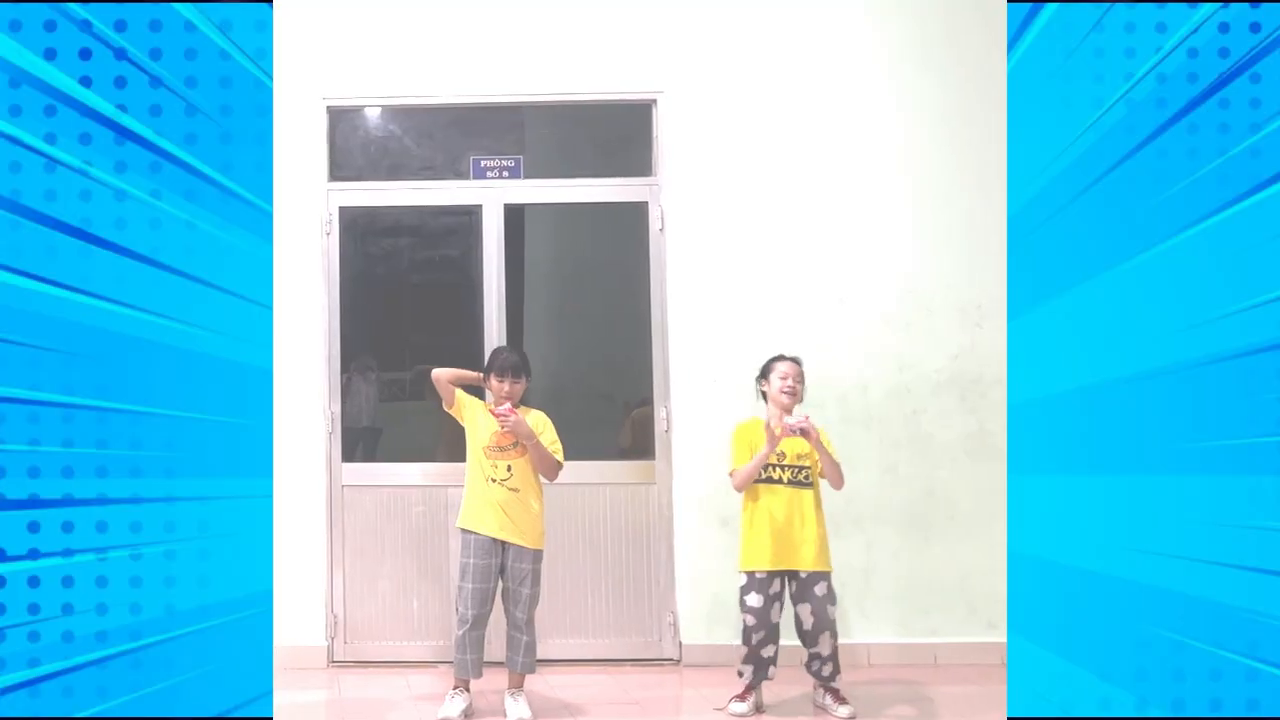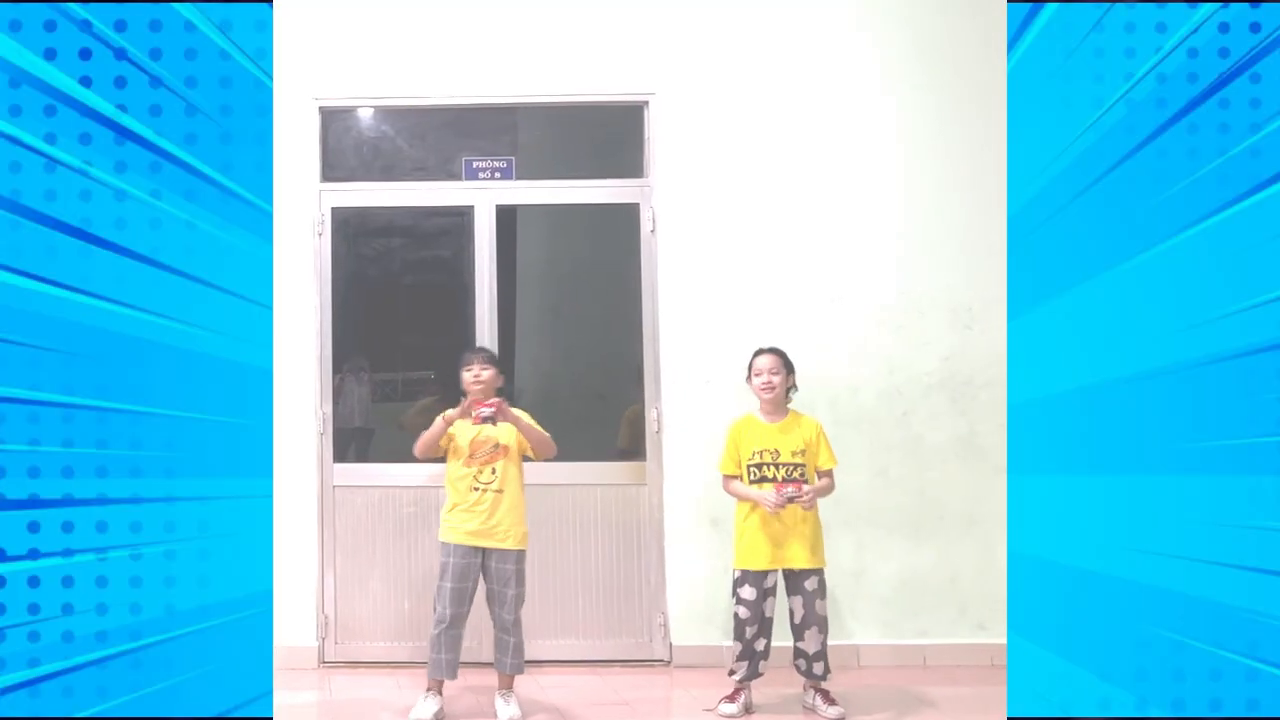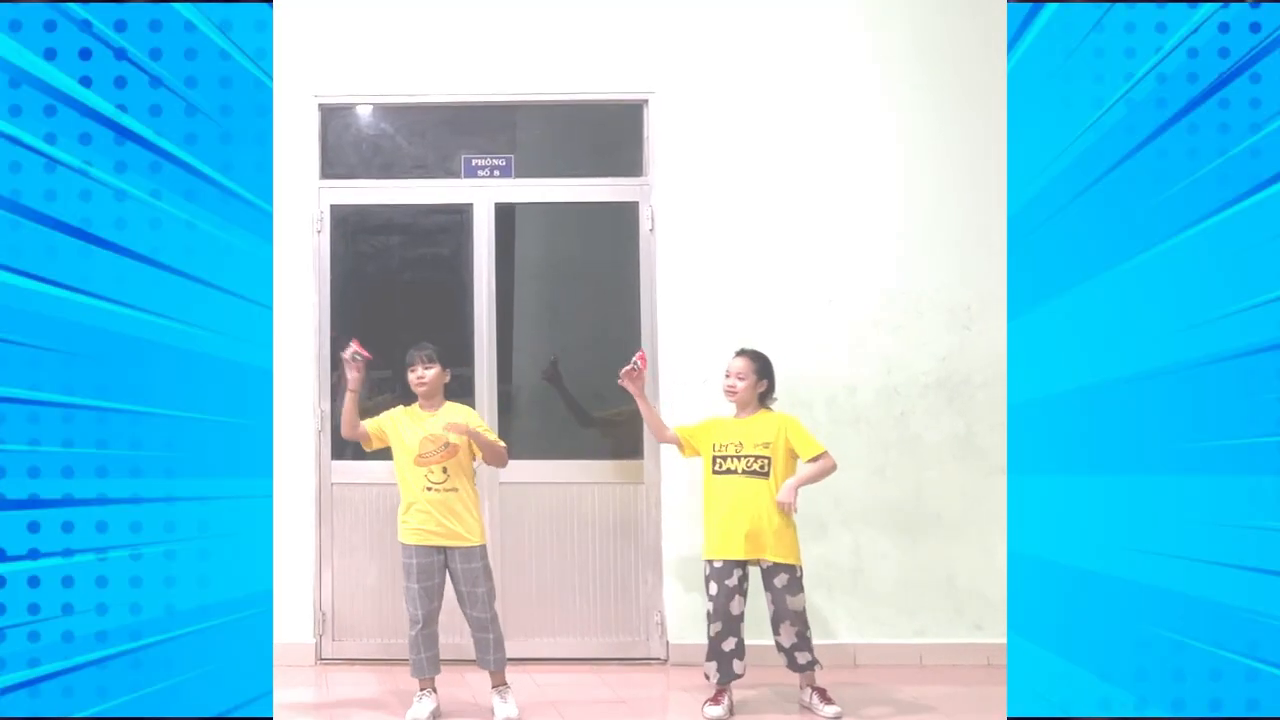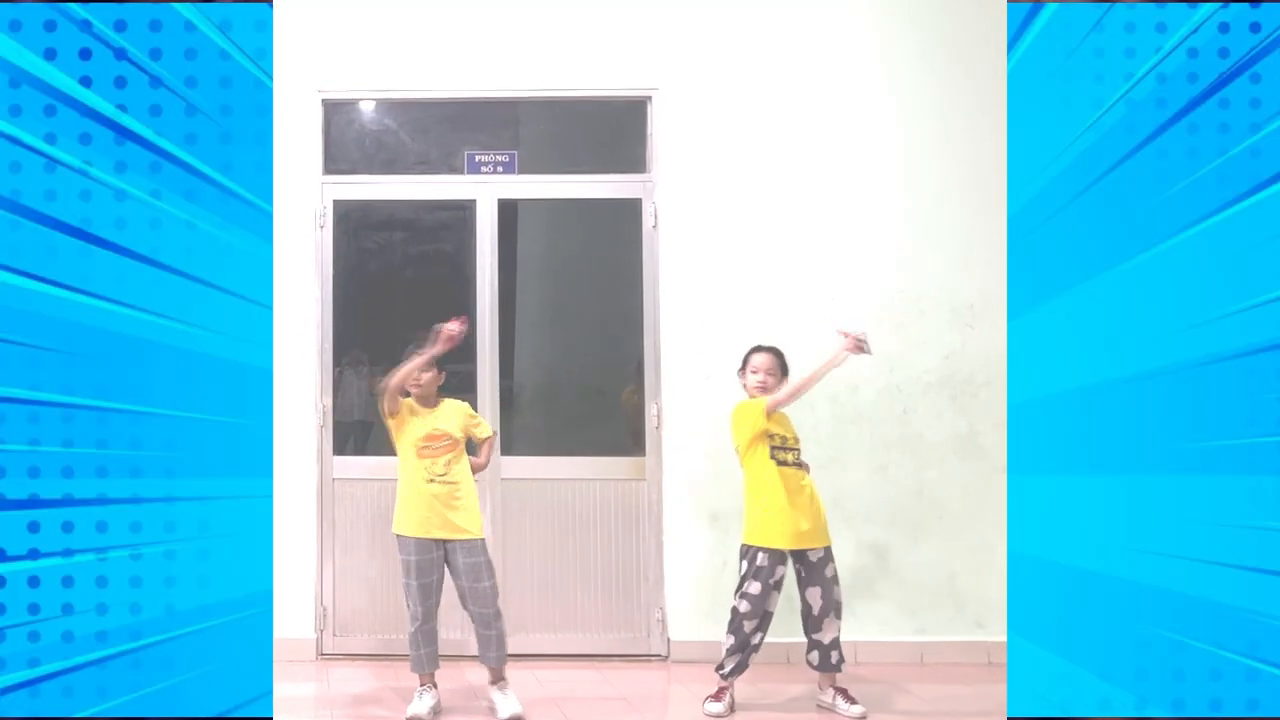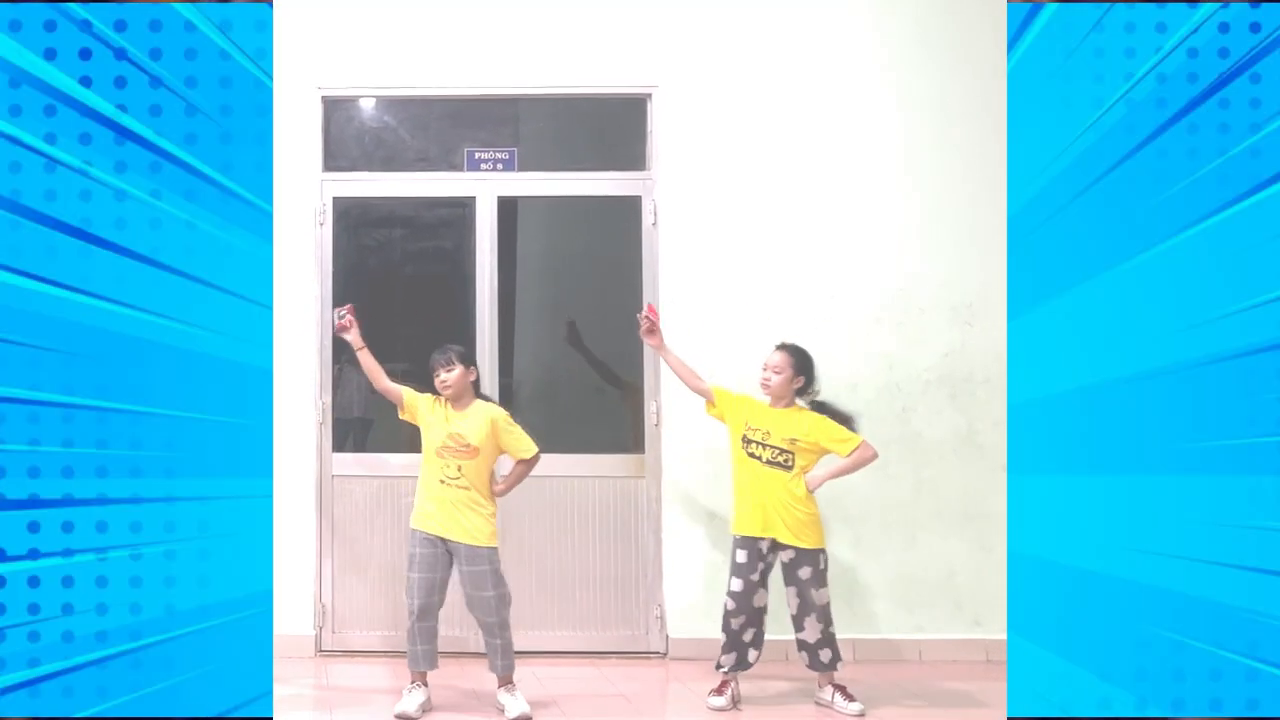
dt=0.7s
person 1, frame 1
left shoulder: (537, 420)
right shoulder: (472, 411)
left elbow: (552, 472)
right elbow: (438, 375)
left wrist: (526, 434)
right wrist: (481, 378)
left hip: (525, 532)
right hip: (480, 528)
left knee: (521, 614)
right knee: (471, 612)
right ankle: (461, 690)
person 1, frame 2
left shoulder: (514, 417)
right shoulder: (450, 419)
left elbow: (549, 451)
right elbow: (421, 451)
left wrist: (512, 419)
right wrist: (453, 417)
left hip: (506, 534)
right hip: (460, 533)
left knee: (507, 616)
right knee: (448, 615)
person 1, frame 3
left shoulder: (465, 415)
right shoulder: (396, 419)
left elbow: (501, 459)
right elbow: (350, 432)
left wrist: (472, 434)
right wrist: (353, 386)
left hip: (465, 533)
right hip: (418, 534)
left knee: (482, 612)
right knee: (421, 616)
left ankle: (500, 688)
person 1, frame 4
left shoulder: (460, 410)
right shoulder: (398, 412)
left elbow: (485, 436)
right elbow: (389, 387)
left wrist: (481, 460)
right wrist: (433, 349)
left hip: (463, 526)
right hip: (416, 528)
left knee: (484, 605)
right knee: (420, 610)
left ankle: (498, 685)
person 1, frame 5
left shoulder: (493, 416)
right shoulder: (426, 408)
left elbow: (529, 455)
right elbow: (383, 385)
left wrist: (502, 487)
right wrist: (357, 343)
left hip: (475, 531)
right hip: (429, 526)
left knee: (491, 611)
right knee: (421, 608)
right ankle: (418, 687)
person 2, frame 1
left shoulder: (809, 430)
right shoulder: (747, 430)
left elbow: (837, 482)
right elbow: (739, 483)
left wrist: (817, 445)
right wrist: (768, 447)
left hip: (808, 548)
right hip: (762, 548)
left knee: (820, 618)
right knee: (757, 619)
left ankle: (824, 686)
right ankle: (752, 687)
person 2, frame 2
left shoulder: (810, 428)
right shoulder: (740, 429)
left elbow: (829, 481)
right elbow: (729, 483)
left wrist: (813, 492)
right wrist: (759, 495)
left hip: (803, 543)
right hip: (756, 543)
left knee: (811, 616)
right knee: (749, 616)
left ankle: (814, 688)
right ankle: (742, 687)
person 2, frame 3
left shoulder: (783, 425)
right shoulder: (712, 429)
left elbow: (827, 463)
right elbow: (663, 434)
left wrist: (793, 483)
right wrist: (639, 394)
left hip: (774, 539)
right hip: (725, 542)
left knee: (789, 613)
right knee: (722, 615)
left ankle: (809, 686)
right ankle: (722, 688)
person 2, frame 4
left shoulder: (782, 420)
right shoulder: (744, 413)
right elbow: (787, 396)
left wrist: (802, 469)
right wrist: (833, 358)
left hip: (810, 529)
right hip: (767, 531)
left knee: (825, 605)
right knee: (750, 607)
left ankle: (827, 687)
right ankle: (725, 686)
person 2, frame 5
left shoulder: (812, 423)
right shoulder: (739, 408)
left elbow: (866, 452)
right elbow: (697, 384)
left wrist: (822, 475)
right wrist: (660, 346)
left hip: (798, 528)
right hip: (751, 527)
left knee: (812, 606)
right knee: (740, 603)
left ankle: (828, 685)
right ankle: (729, 679)
